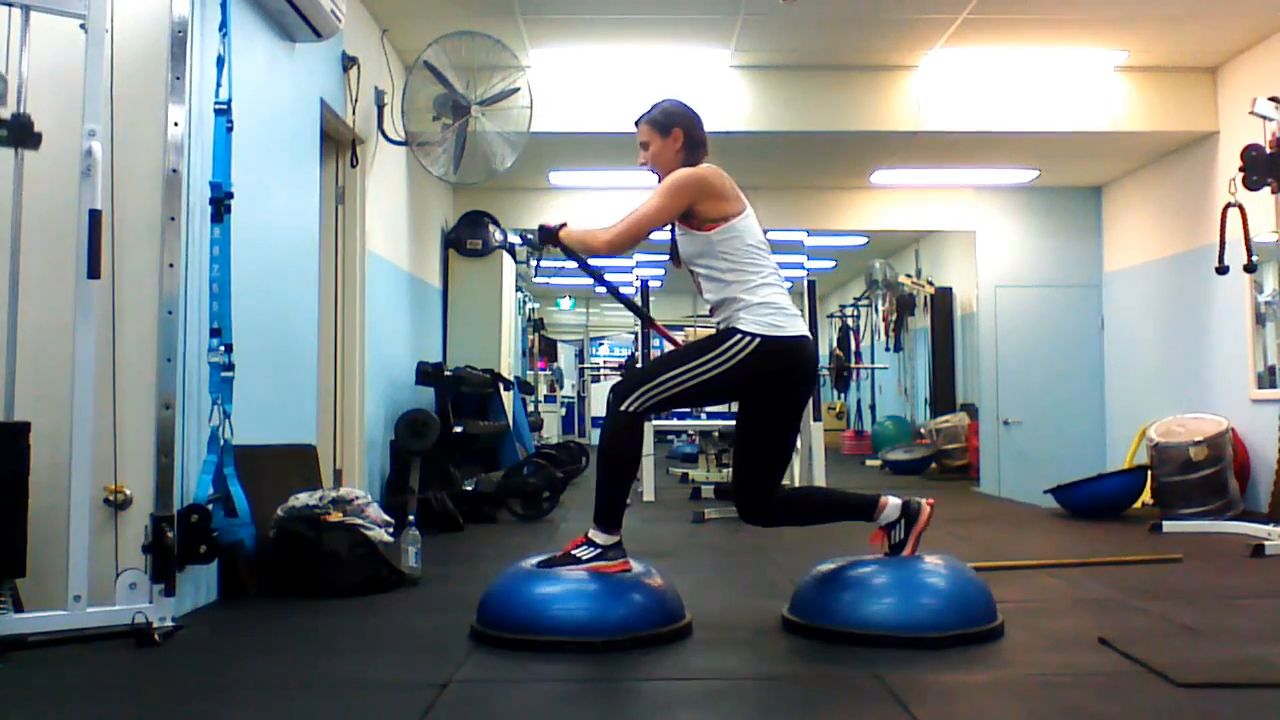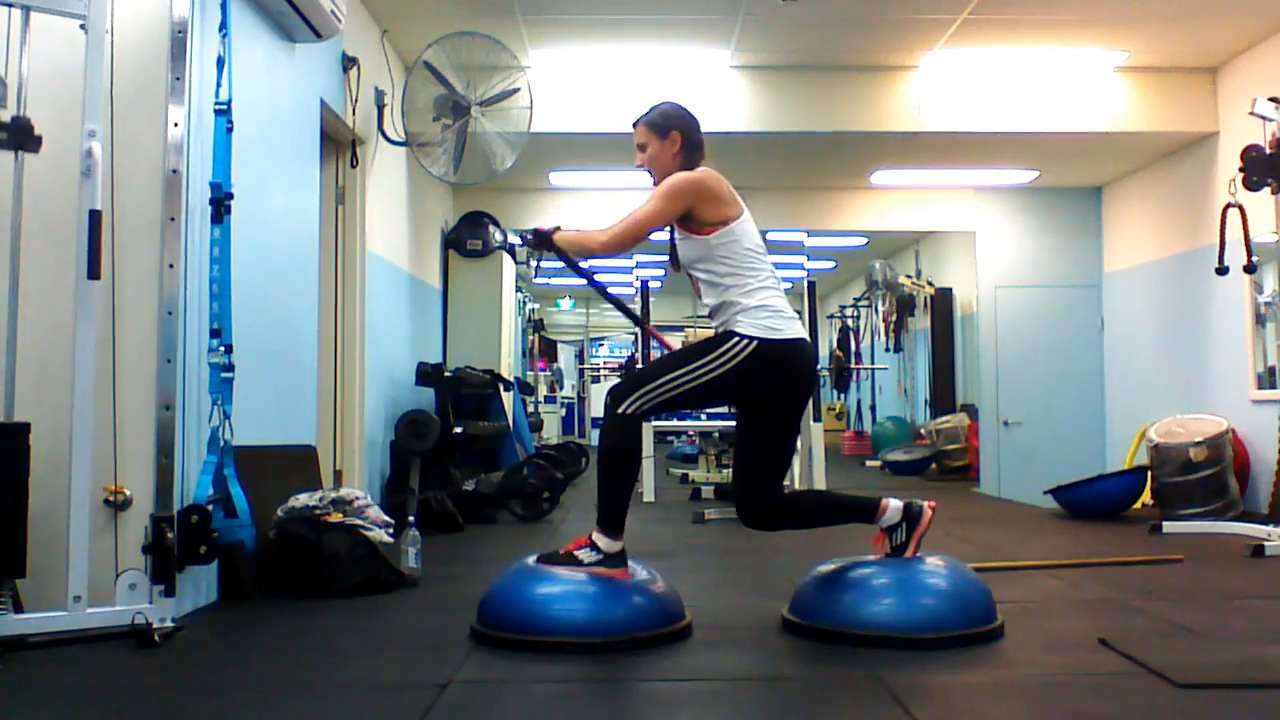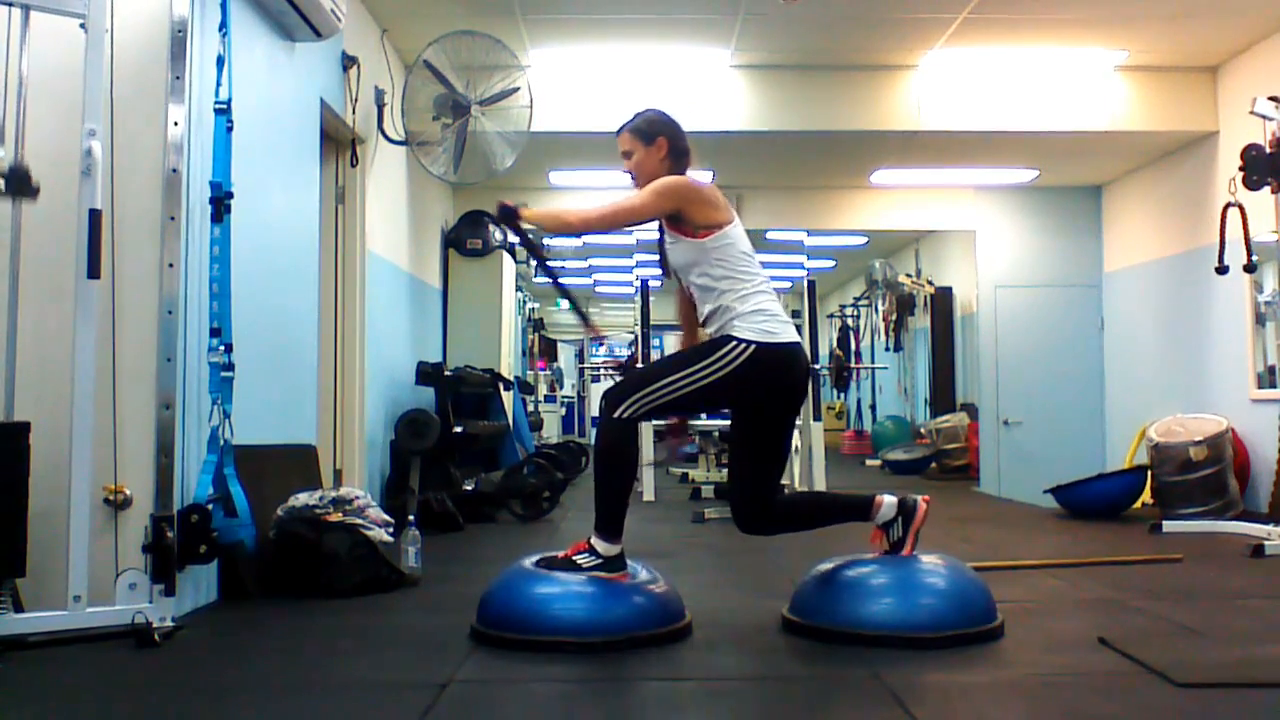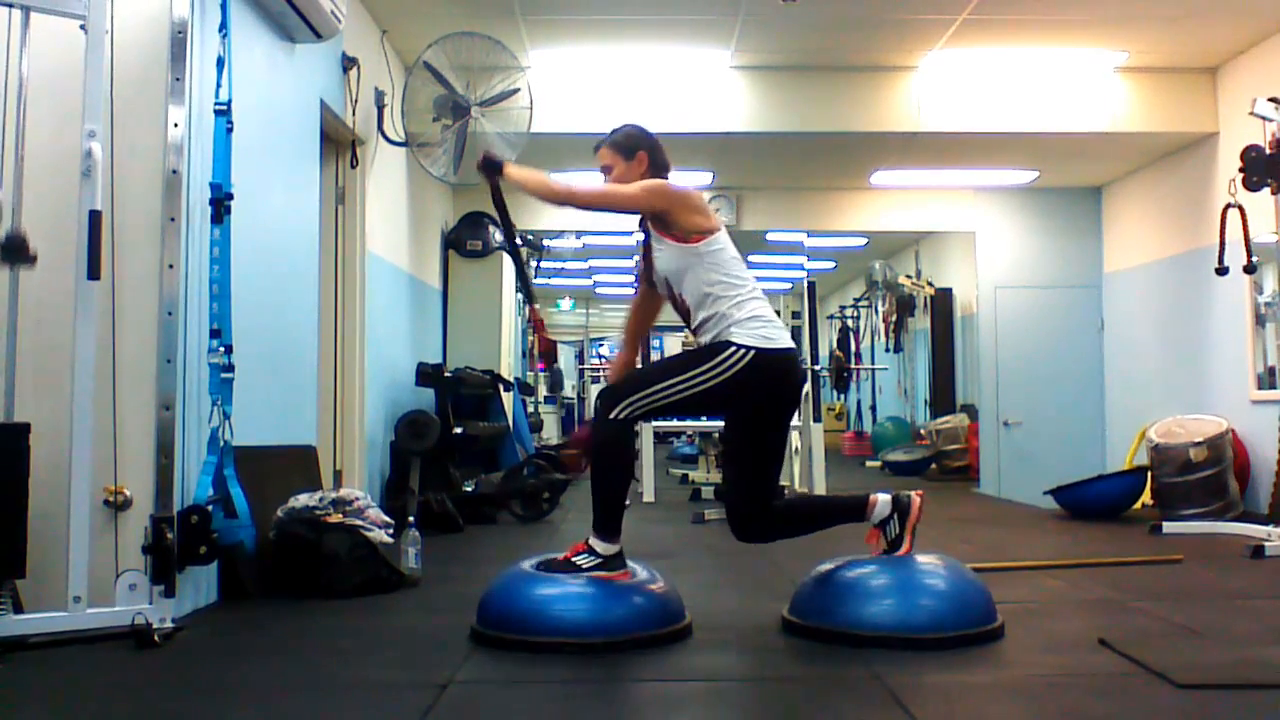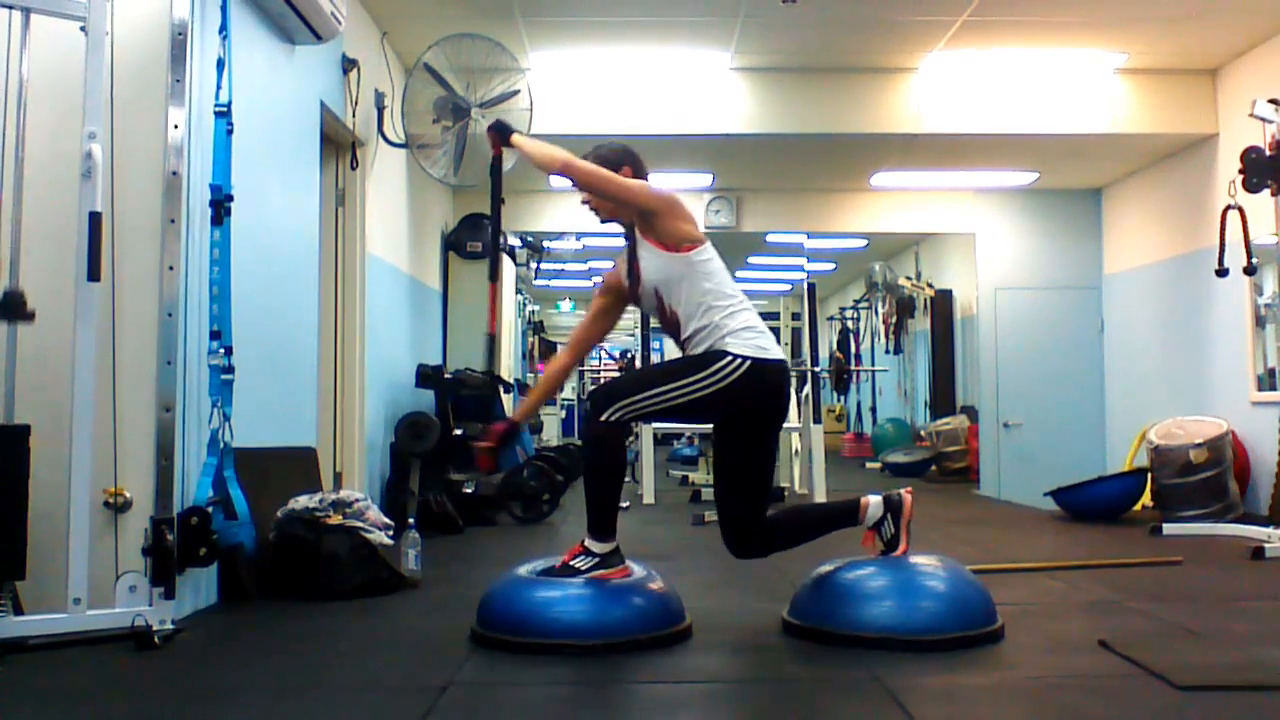
dt=0.2s
person 1, frame 1
left shoulder: (694, 181)
right shoulder: (704, 197)
left elbow: (611, 242)
left wrist: (560, 233)
left hip: (762, 341)
right hip: (788, 352)
left knee: (627, 399)
right knee: (757, 502)
left ankle: (604, 542)
right ankle: (895, 511)
person 1, frame 2
left shoulder: (691, 185)
right shoulder: (702, 198)
left elbow: (607, 243)
left wrist: (553, 238)
left hip: (760, 345)
right hip: (787, 354)
left knee: (625, 402)
right knee: (760, 507)
left ankle: (606, 546)
right ankle: (897, 513)
person 1, frame 3
left shoulder: (682, 190)
right shoulder: (682, 218)
left elbow: (586, 222)
right elbow: (692, 317)
left wrist: (522, 214)
right wrist: (683, 404)
left hip: (755, 350)
right hip: (779, 362)
left knee: (619, 405)
right knee: (756, 512)
left ankle: (605, 550)
right ankle: (892, 509)
person 1, frame 4
left shoulder: (670, 197)
right shoulder: (654, 246)
left elbow: (568, 195)
right elbow: (631, 345)
left wrist: (505, 170)
right wrist: (597, 430)
left hip: (753, 355)
right hip: (770, 367)
left knee: (614, 406)
right knee: (753, 521)
left ankle: (604, 551)
right ankle: (885, 507)
person 1, frame 5
left shoulder: (660, 208)
right shoulder: (623, 276)
left elbow: (566, 164)
right elbow: (570, 353)
left wrist: (513, 139)
right wrist: (516, 421)
left hip: (746, 366)
right hip: (751, 379)
left knee: (606, 406)
right knee: (746, 537)
left ankle: (601, 552)
right ankle: (878, 509)
